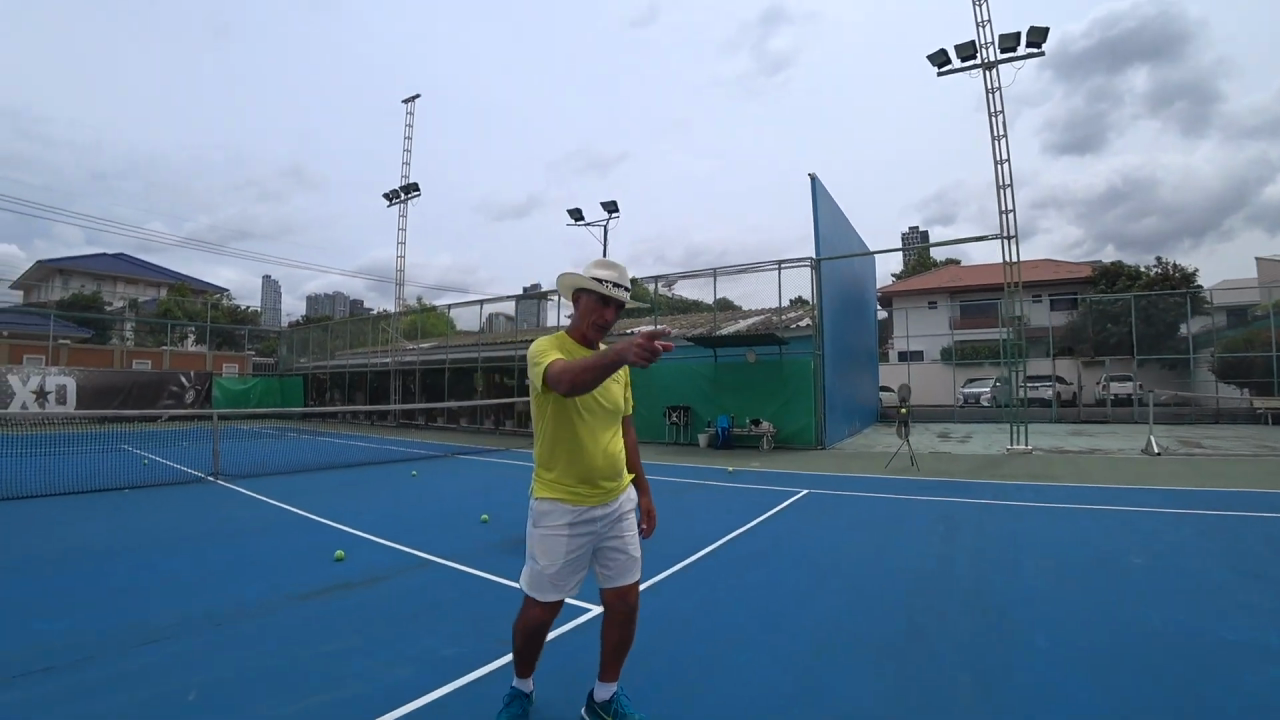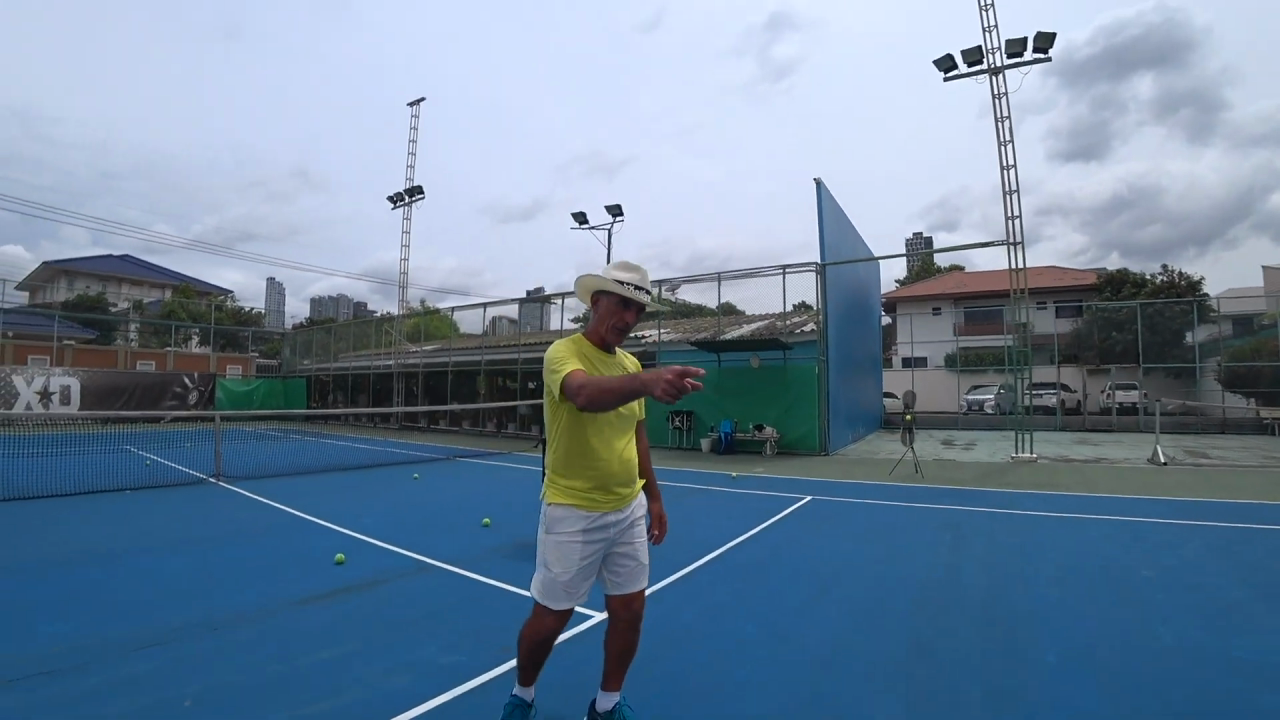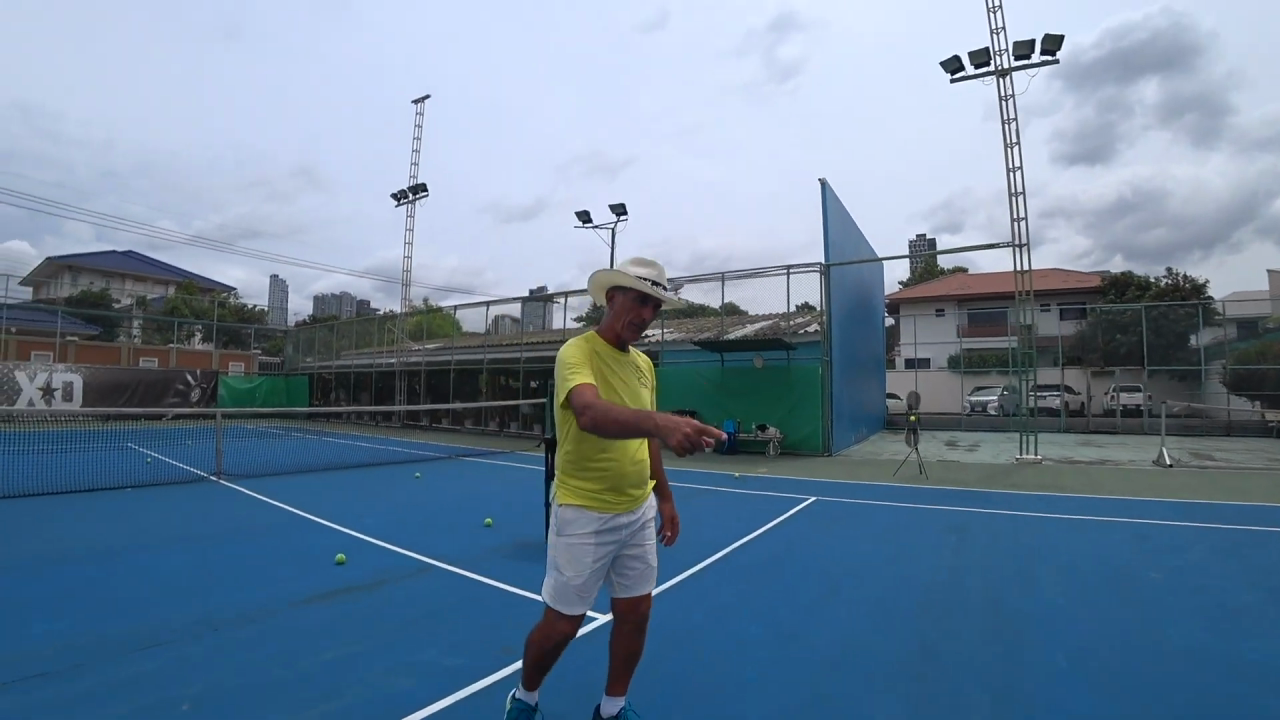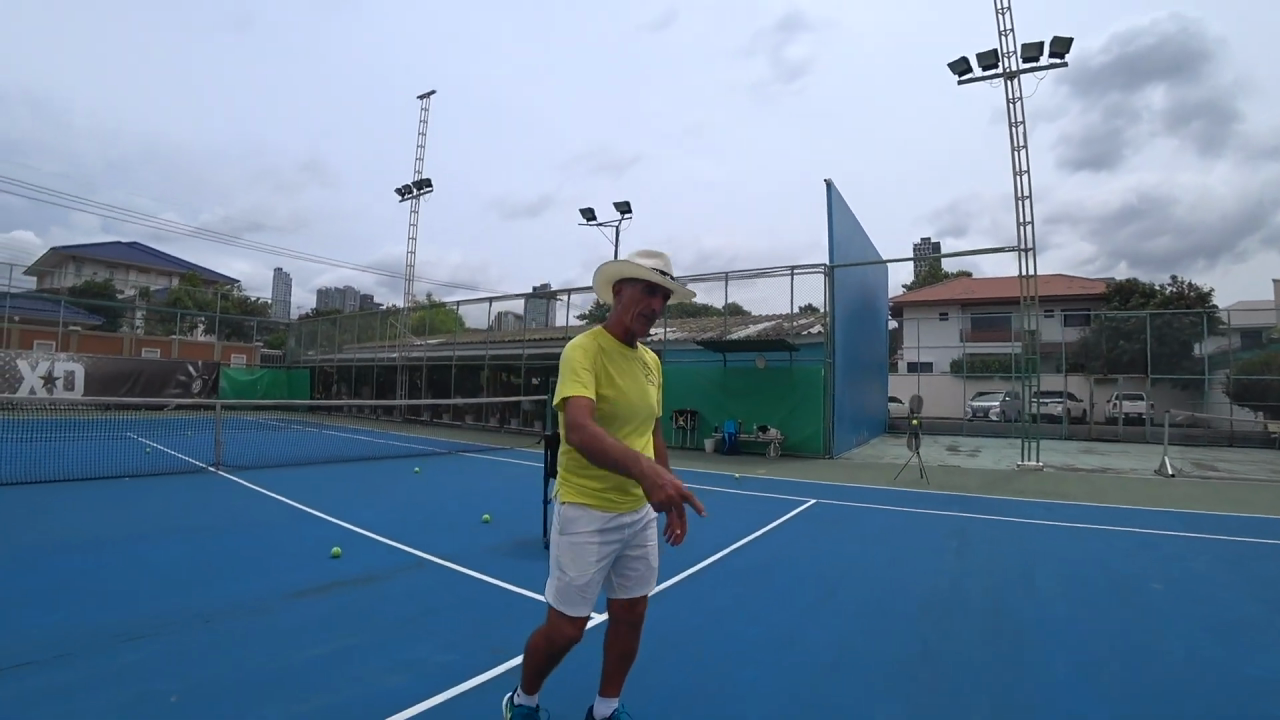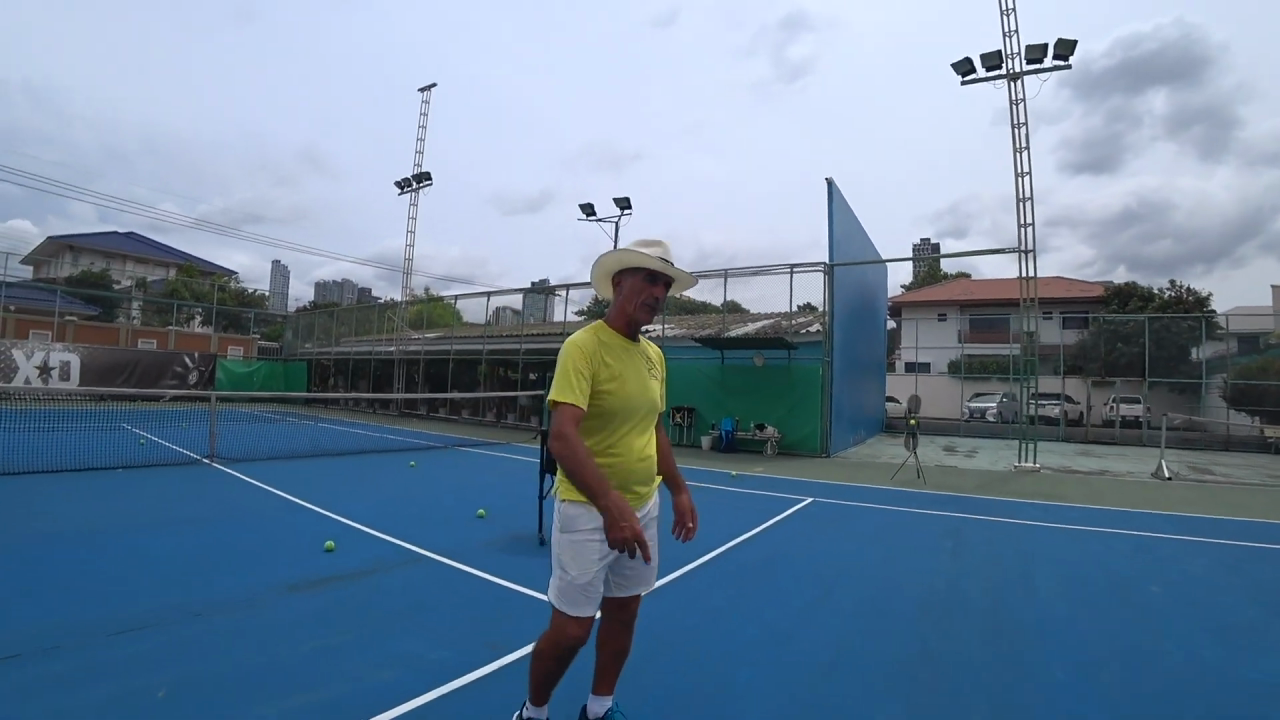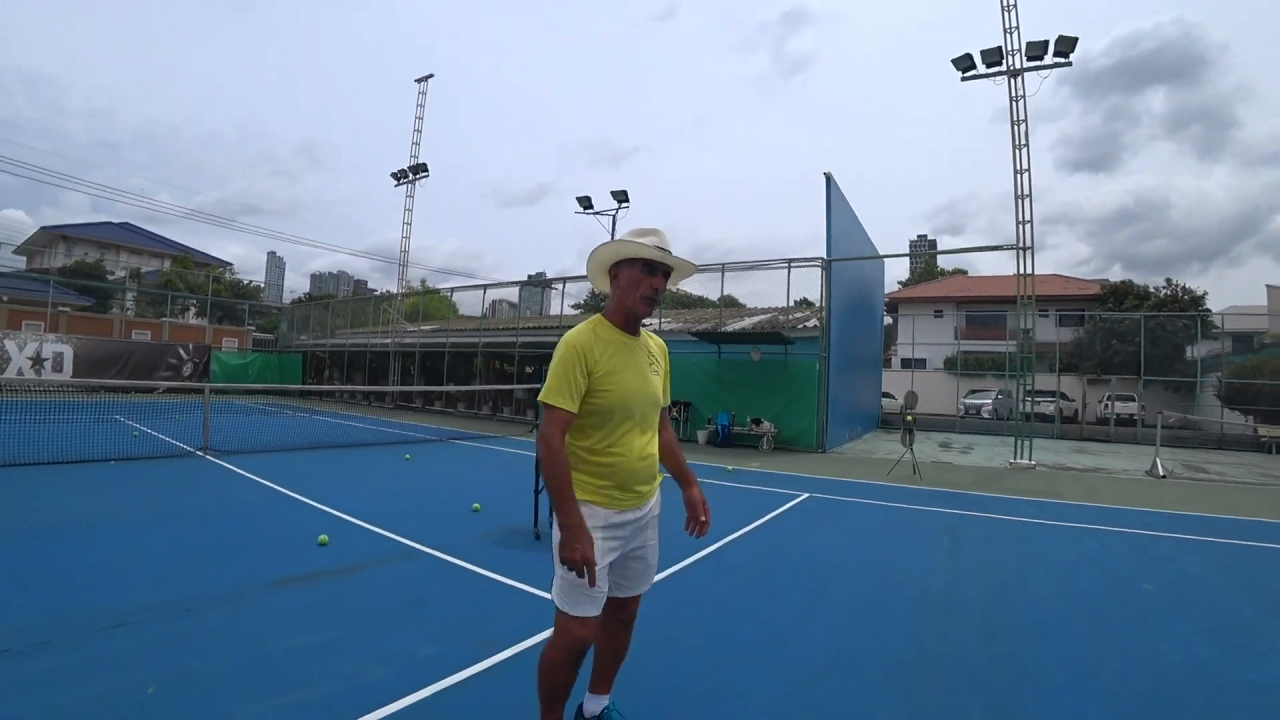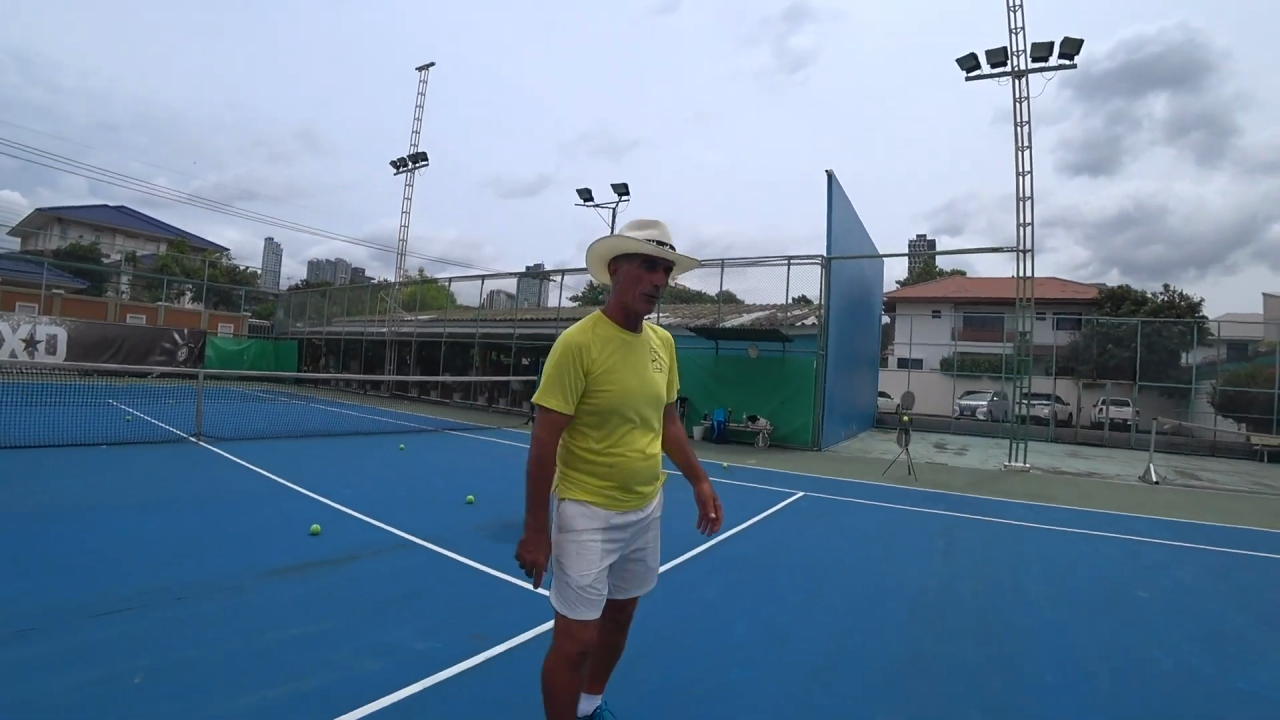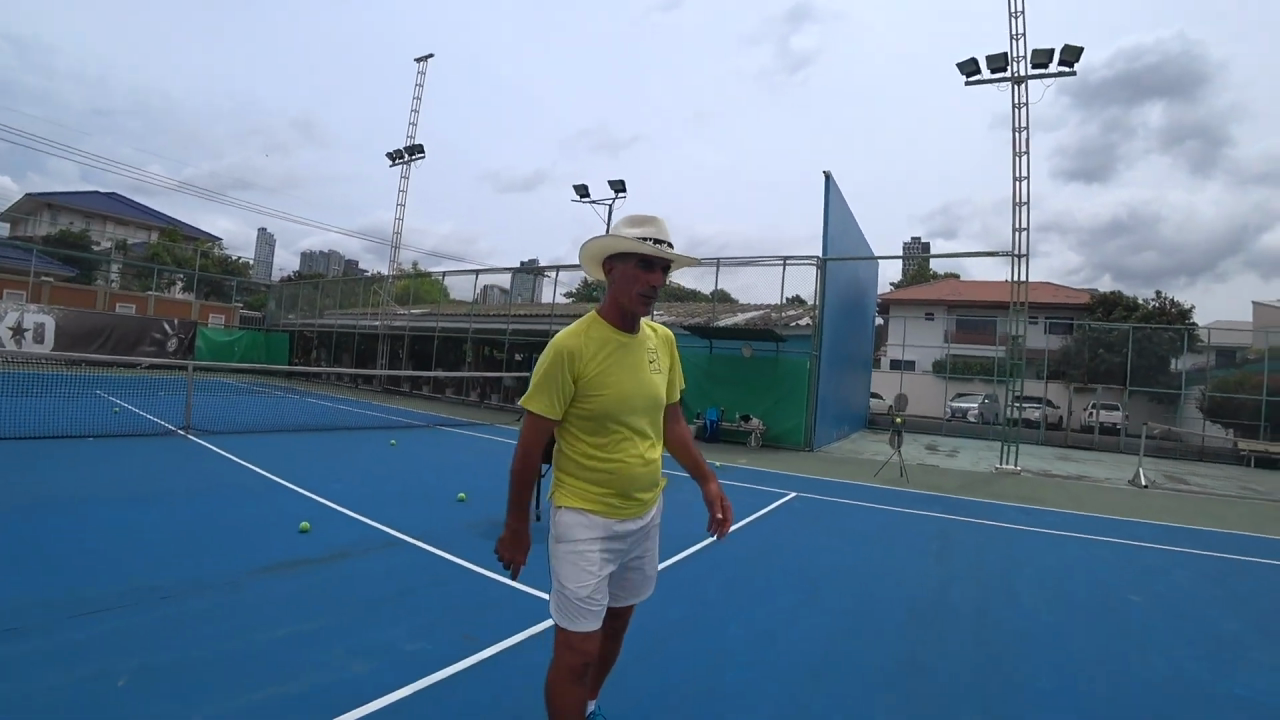
dt=0.1s
person 1, frame 1
right shoulder: (547, 348)
right elbow: (568, 381)
left wrist: (642, 491)
right wrist: (623, 352)
left hip: (618, 504)
right hip: (561, 508)
left knee: (625, 603)
right knee: (539, 612)
person 1, frame 2
left shoulder: (631, 364)
right shoulder: (564, 353)
right elbow: (585, 394)
left wrist: (653, 496)
right wrist: (648, 383)
left hip: (628, 510)
right hip: (572, 514)
left knee: (629, 610)
right knee: (548, 619)
person 1, frame 3
left shoulder: (643, 364)
right shoulder: (576, 353)
right elbow: (591, 415)
left wrist: (665, 497)
right wrist: (663, 421)
left hip: (639, 511)
right hip: (583, 514)
left knee: (635, 613)
right knee: (561, 624)
person 1, frame 4
left shoulder: (650, 361)
right shoulder: (584, 351)
right elbow: (580, 431)
left wrist: (667, 489)
right wrist: (649, 472)
left hip: (640, 513)
right hip: (588, 513)
left knee: (631, 614)
right knee: (564, 627)
person 1, frame 5
left shoulder: (654, 354)
right shoulder: (582, 347)
right elbow: (562, 438)
left wrist: (679, 491)
right wrist: (610, 507)
left hip: (641, 509)
right hip: (588, 511)
left knee: (623, 613)
right knee: (570, 628)
person 1, frame 6
left shoulder: (658, 347)
right shoulder: (580, 345)
right elbow: (552, 440)
left wrist: (688, 484)
right wrist: (571, 526)
left hip: (644, 508)
right hip: (589, 512)
left knee: (622, 612)
right knee: (574, 632)
person 1, frame 7
left shoulder: (663, 342)
right shoulder: (576, 343)
right elbow: (543, 443)
left wrist: (699, 480)
right wrist: (535, 529)
left hip: (646, 508)
right hip: (588, 512)
left knee: (620, 613)
right knee: (576, 636)
person 1, frame 8
left shoulder: (663, 341)
right shoulder: (570, 347)
right elbow: (530, 444)
left wrist: (707, 480)
right wrist: (515, 528)
left hip: (645, 517)
right hip: (585, 521)
left knee: (614, 625)
right knee: (576, 648)
